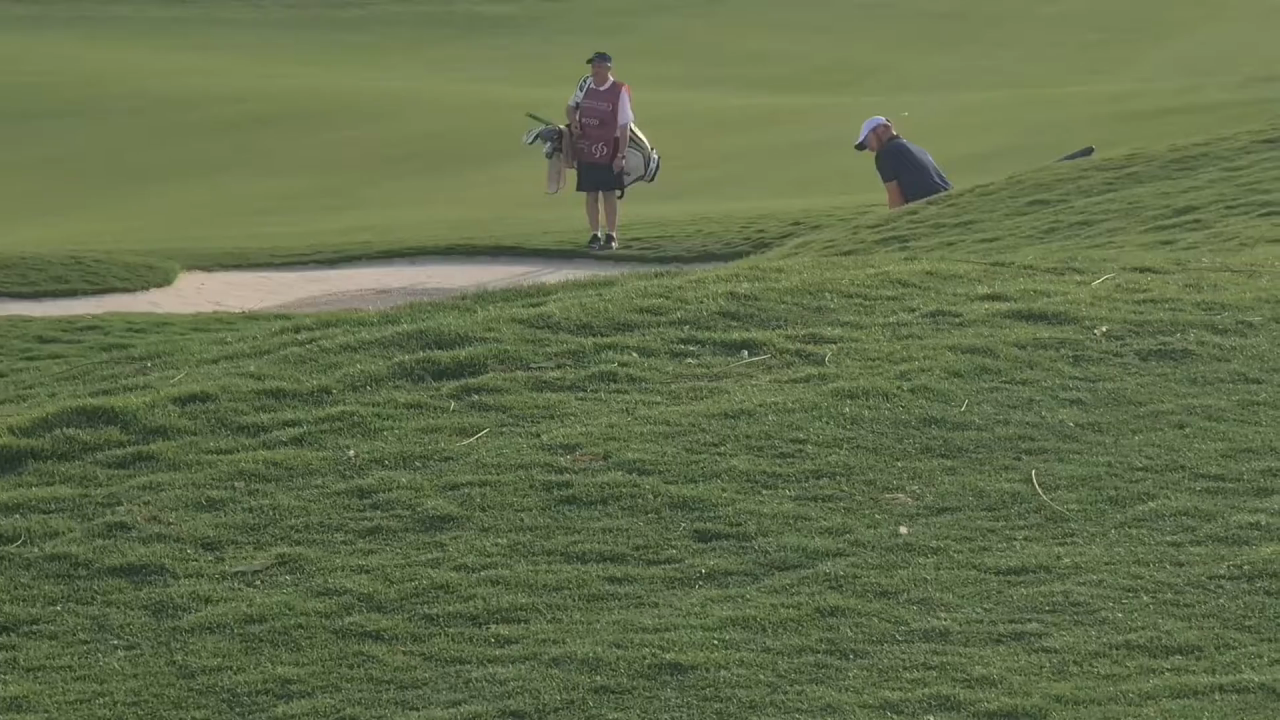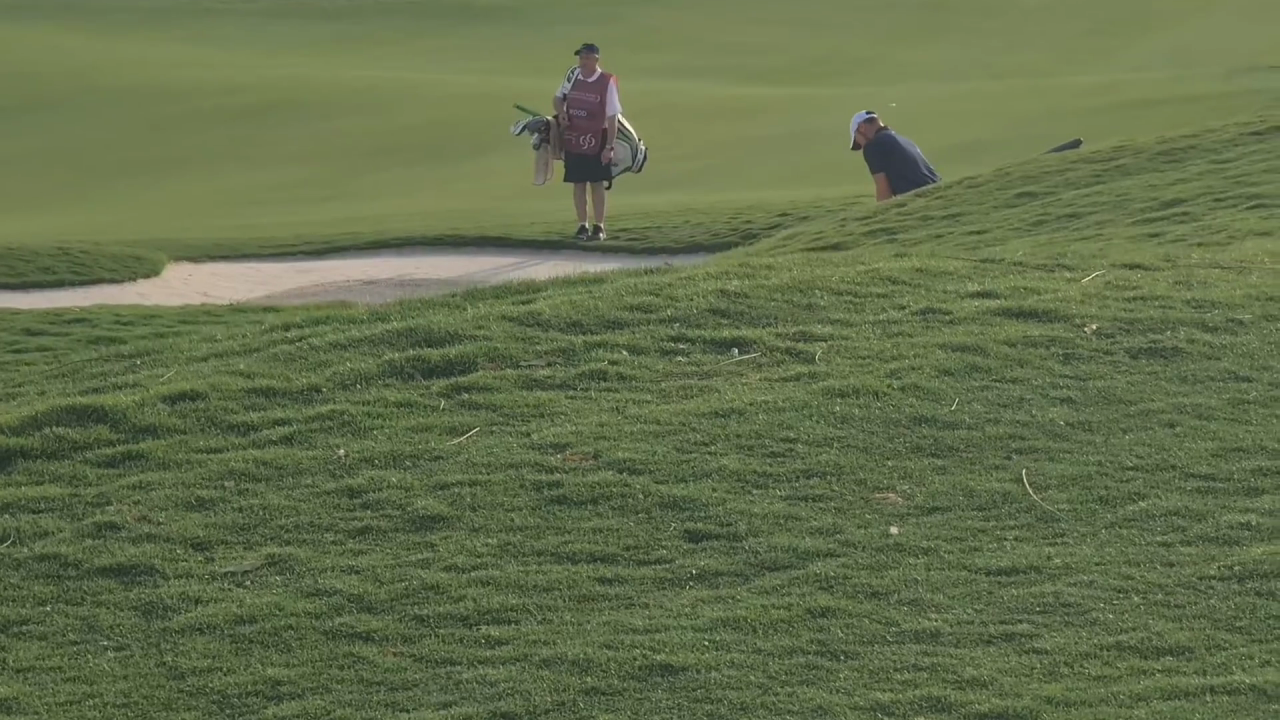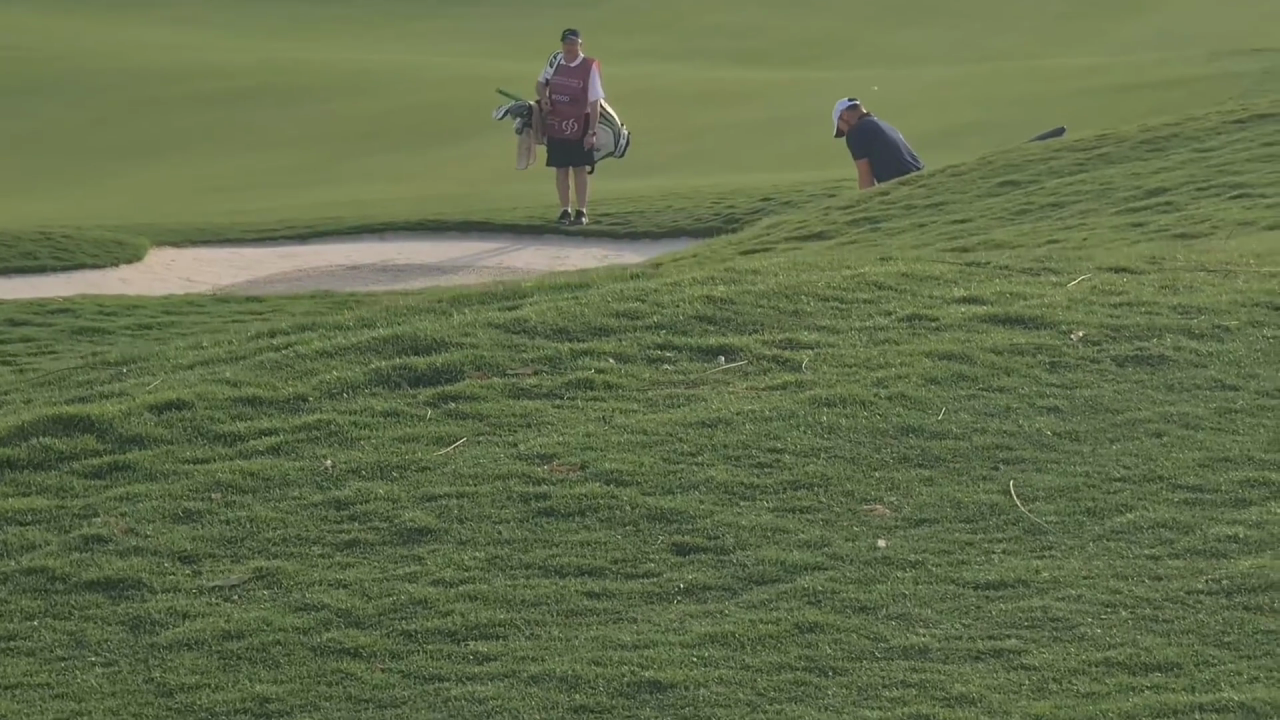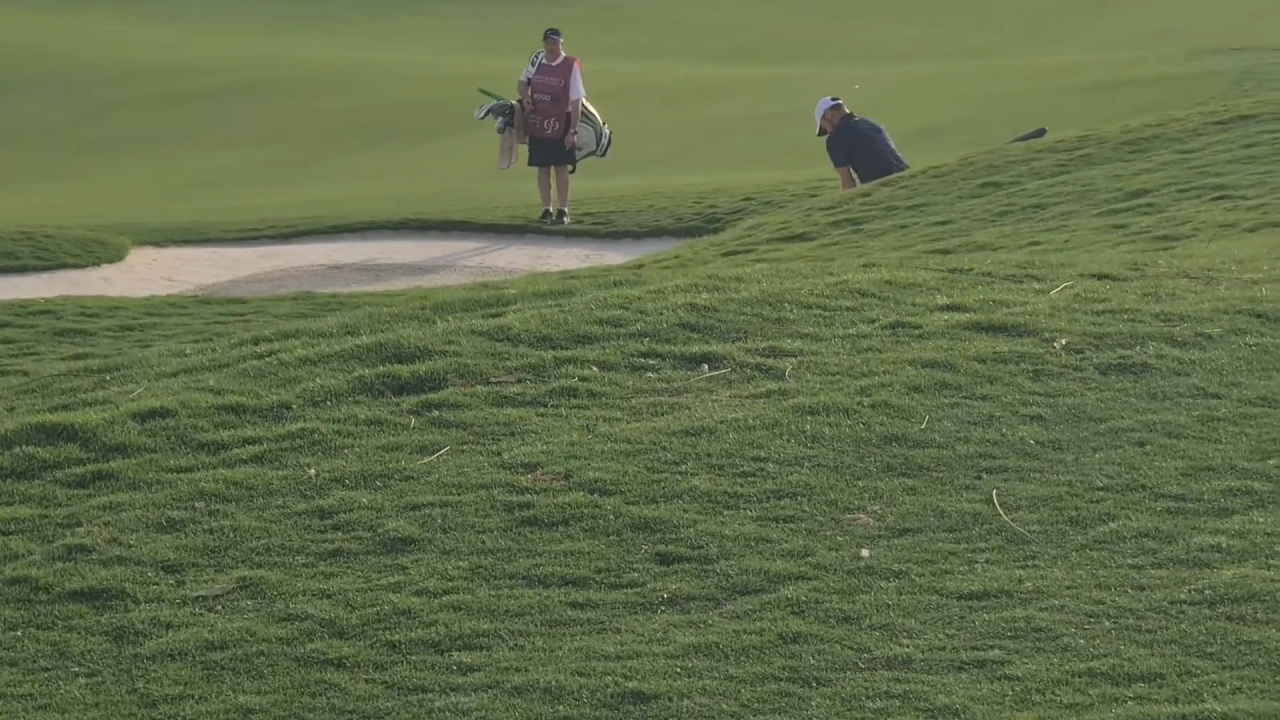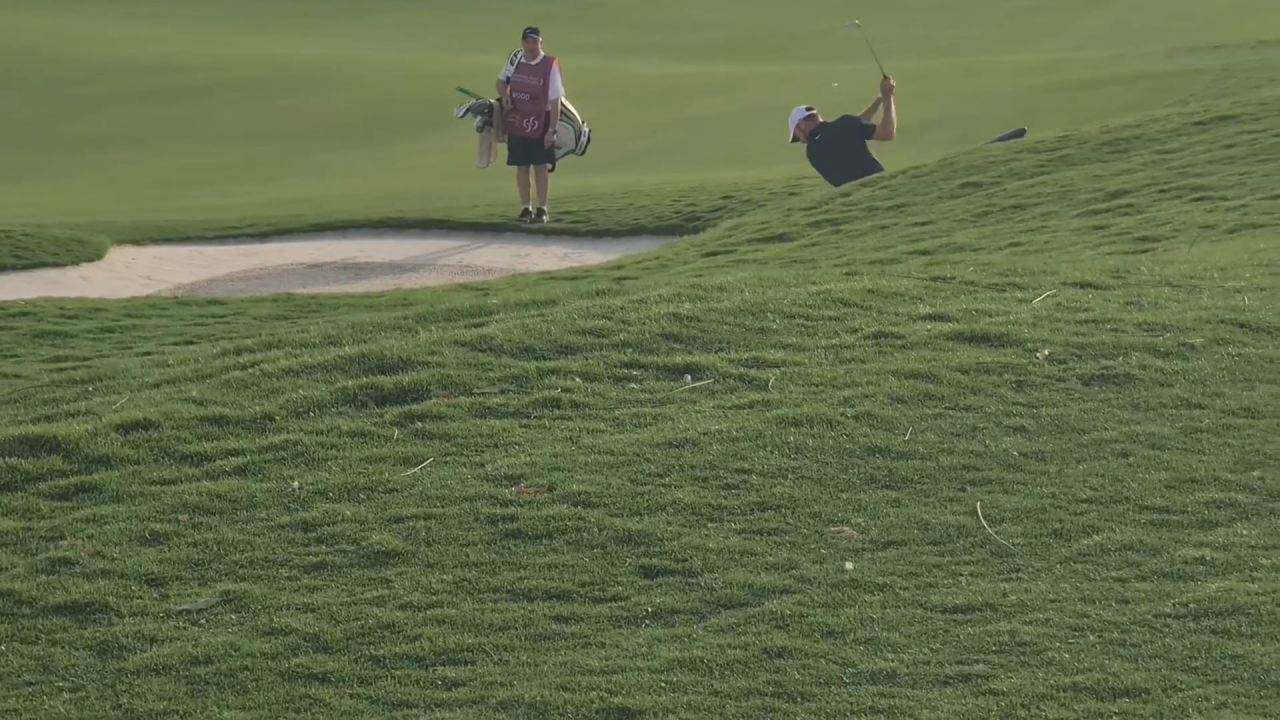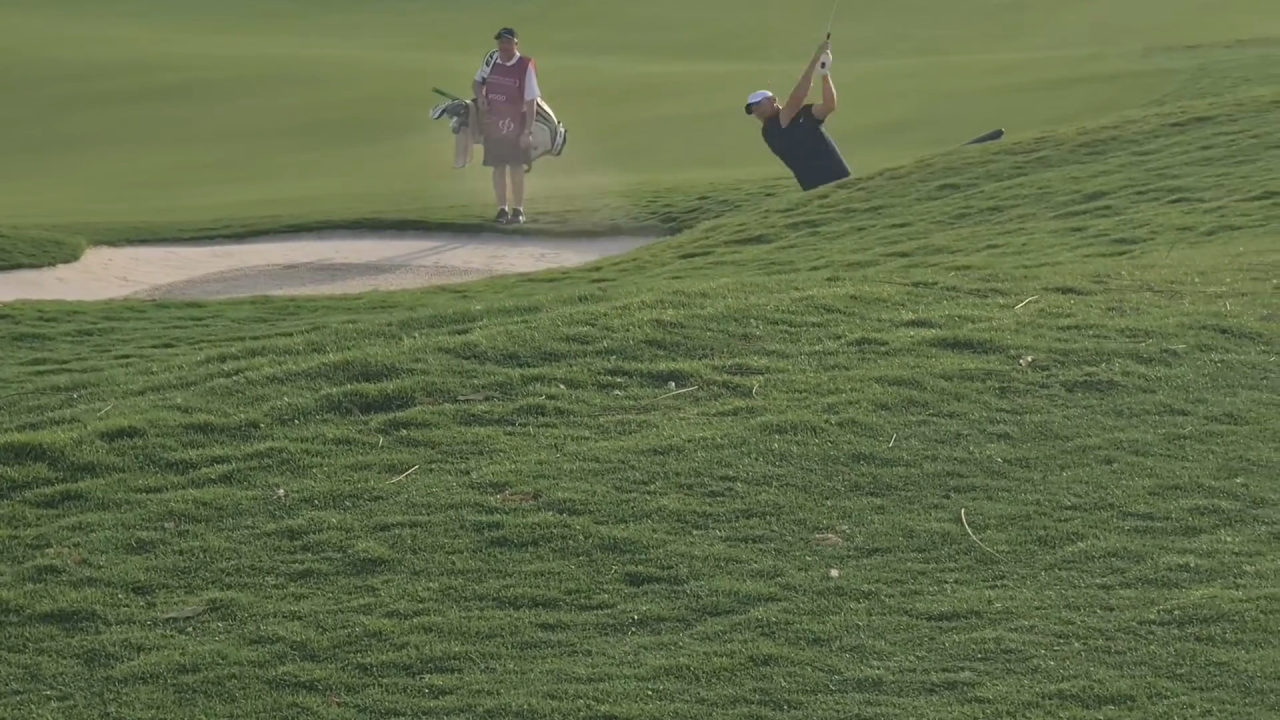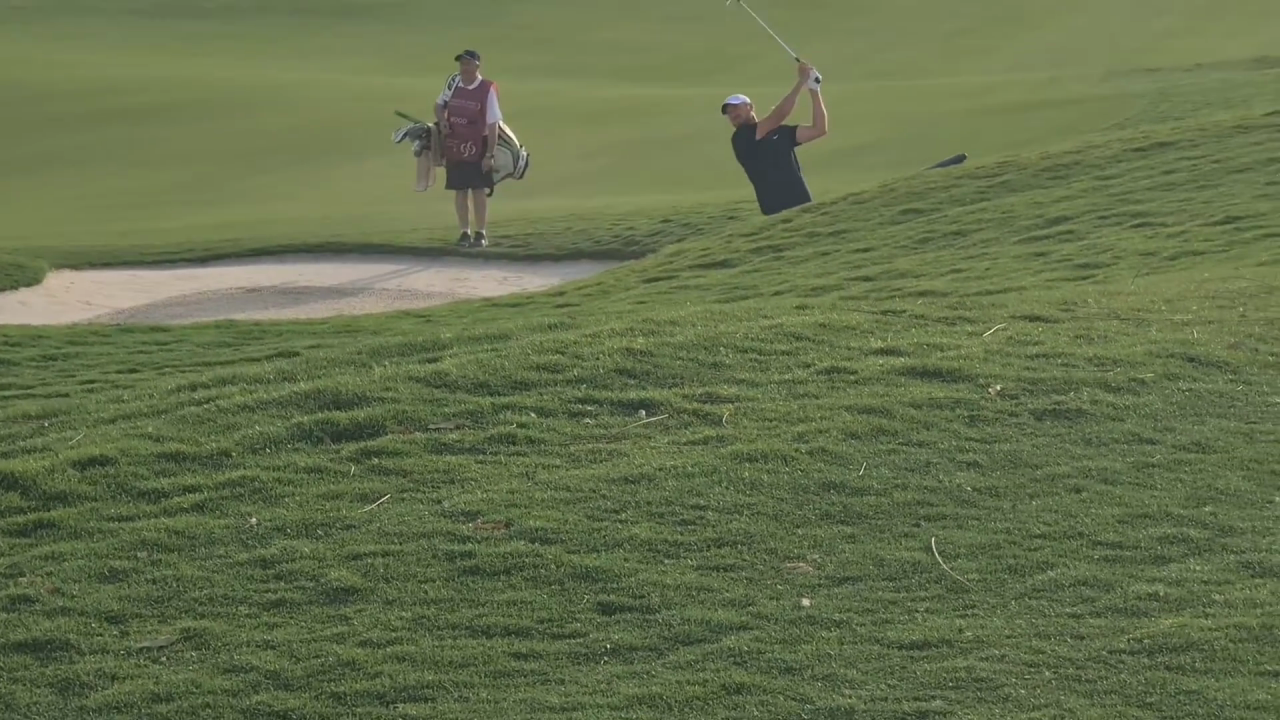
dt=0.5s
person 1, frame 1
left shoulder: (619, 90)
right shoulder: (585, 84)
left elbow: (624, 125)
right elbow: (571, 107)
left wrist: (621, 155)
right wrist: (573, 121)
left hip: (608, 149)
right hip: (585, 148)
left knee: (609, 193)
right knee: (591, 193)
left ankle: (611, 236)
right ankle: (595, 234)
person 1, frame 2
left shoulder: (608, 81)
right shoulder: (572, 75)
left elbow: (612, 116)
right elbow: (558, 98)
left wrist: (609, 146)
right wrist: (561, 112)
left hip: (596, 140)
right hip: (573, 139)
left knee: (597, 184)
right knee: (578, 184)
left ankle: (599, 227)
right ankle: (583, 225)
person 1, frame 3
left shoulder: (590, 66)
right shoulder: (555, 60)
left elbow: (595, 101)
right elbow: (541, 83)
left wrist: (592, 131)
right wrist: (543, 97)
left hip: (578, 125)
right hip: (555, 124)
left knee: (579, 169)
right knee: (561, 169)
left ankle: (581, 211)
right ankle: (565, 210)
person 1, frame 4
left shoulder: (571, 65)
right shoulder: (536, 59)
left elbow: (576, 100)
right elbow: (523, 82)
left wrist: (573, 131)
right wrist: (525, 96)
left hip: (560, 124)
right hip: (537, 123)
left knee: (561, 168)
right knee: (542, 168)
left ankle: (563, 211)
right ankle: (546, 209)
person 1, frame 5
left shoulder: (550, 64)
right shoulder: (516, 59)
left elbow: (555, 99)
right elbow: (502, 81)
left wrist: (552, 129)
right wrist: (504, 95)
left hip: (539, 123)
right hip: (516, 122)
left knee: (540, 167)
right knee: (522, 167)
left ankle: (542, 209)
right ankle: (526, 208)
person 1, frame 6
left shoulder: (526, 65)
right shoulder: (491, 59)
left elbow: (531, 100)
right elbow: (477, 81)
left wrist: (528, 131)
right wrist: (480, 97)
left hip: (515, 124)
right hip: (492, 123)
left knee: (516, 168)
right knee: (497, 168)
left ankle: (518, 210)
right ankle: (502, 209)
person 1, frame 7
left shoulder: (487, 89)
right shoulder: (453, 82)
left elbow: (493, 124)
right elbow: (439, 104)
left wrist: (489, 154)
right wrist: (442, 120)
left hip: (476, 147)
right hip: (454, 146)
left knee: (478, 191)
right knee: (460, 191)
left ankle: (481, 233)
right ankle: (465, 232)
